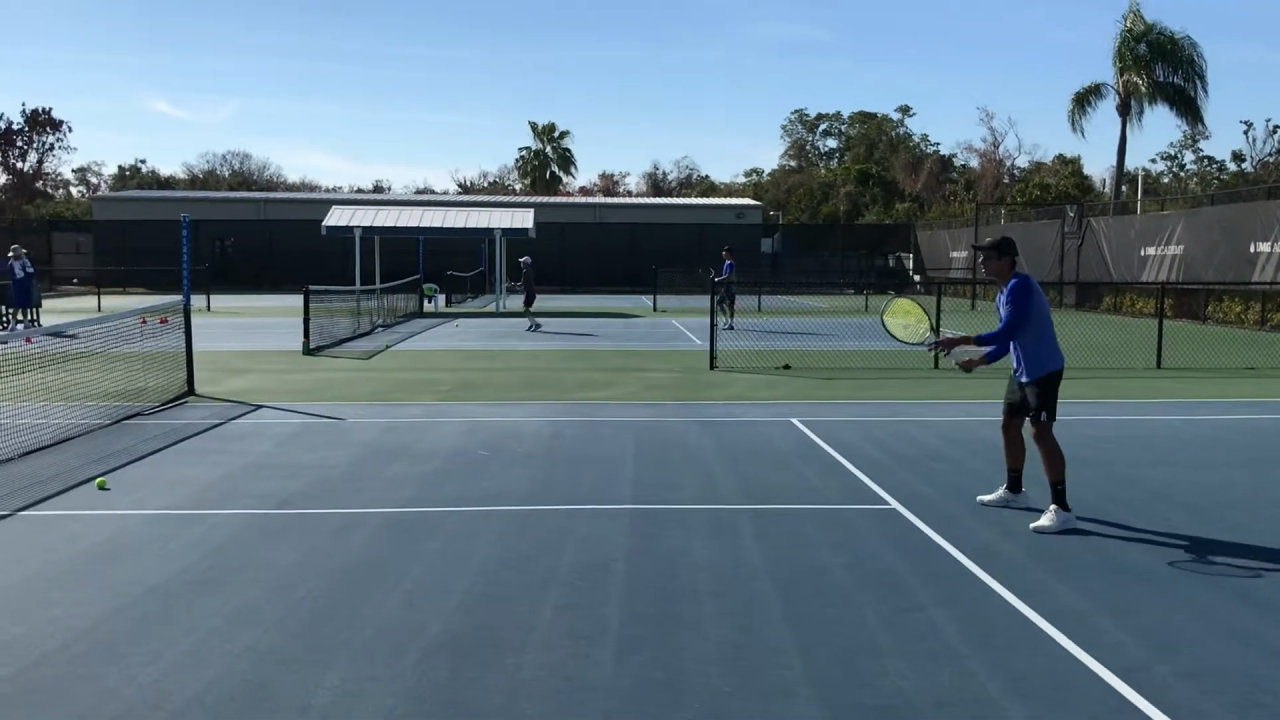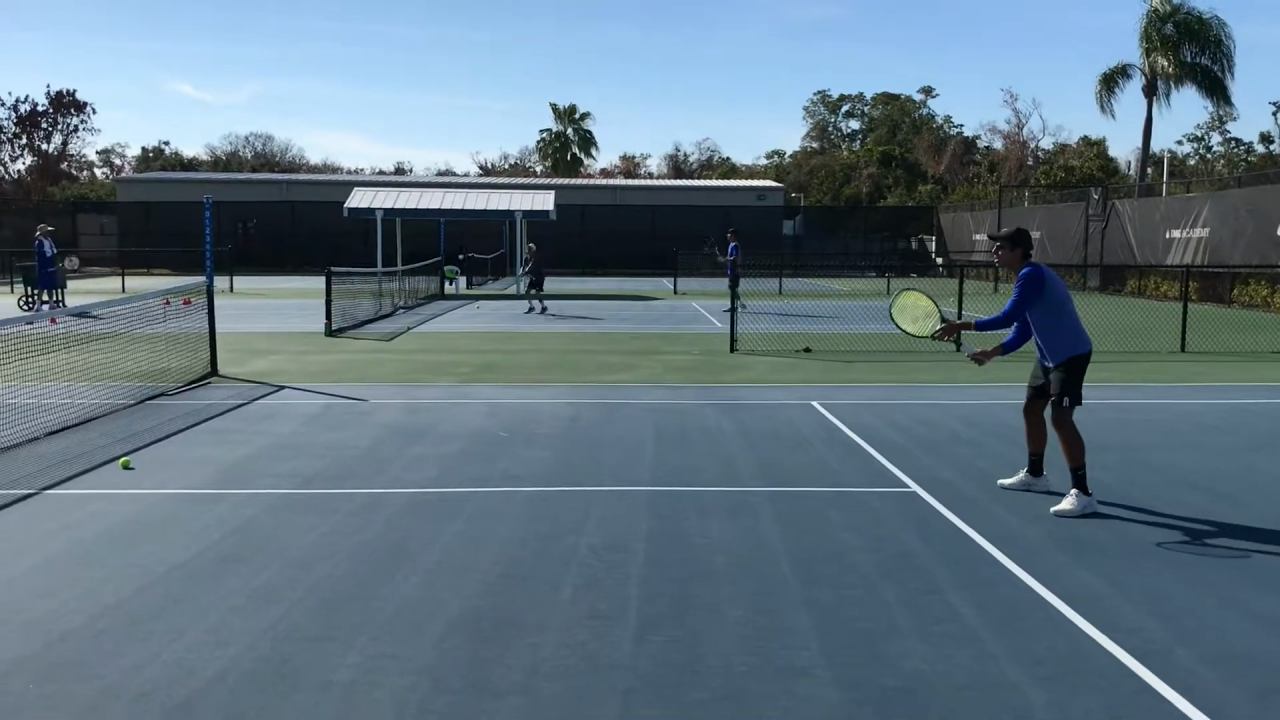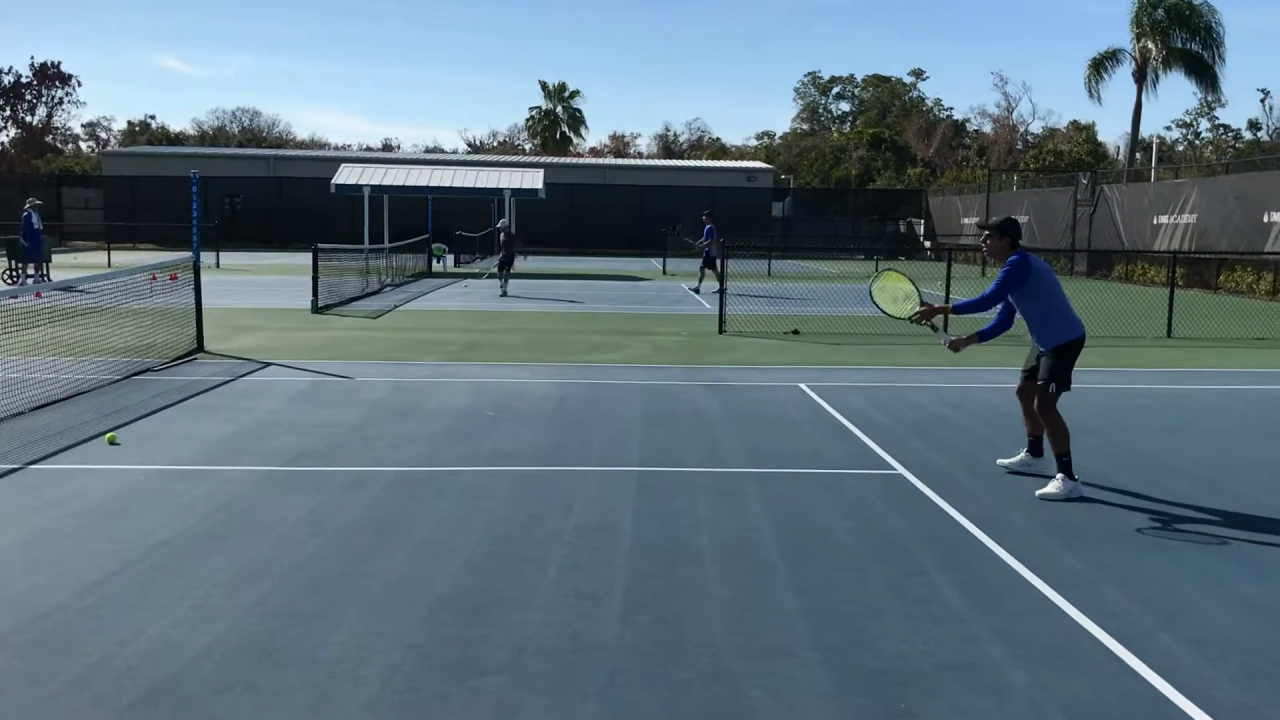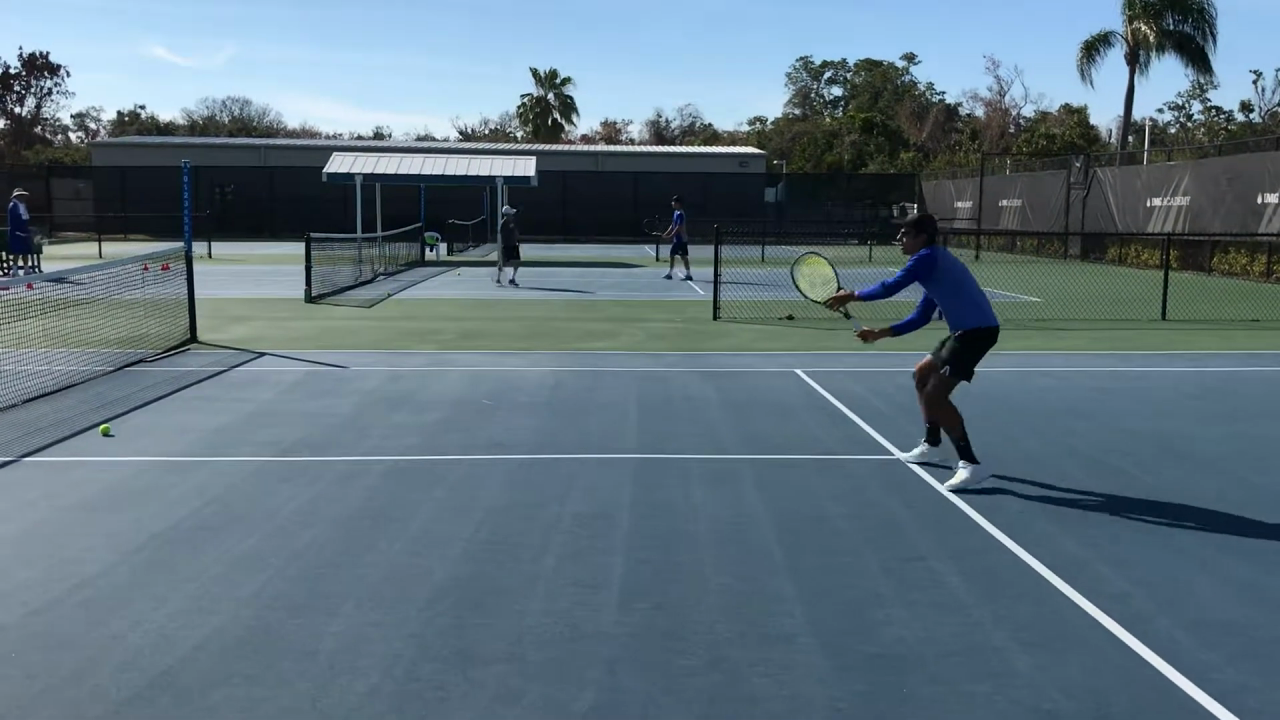
dt=0.7s
person 1, frame 1
left shoulder: (1020, 286)
right shoulder: (1004, 292)
left elbow: (1007, 332)
left wrist: (962, 341)
right wrist: (979, 361)
left hip: (1044, 371)
right hip: (1022, 370)
left knee: (1041, 432)
right knee: (1010, 425)
left ankle: (1061, 508)
right ankle: (1014, 490)
person 1, frame 2
left shoulder: (1032, 275)
right shoulder: (1024, 278)
left elbow: (1006, 318)
right elbow: (1021, 332)
left wrist: (961, 326)
right wrist: (992, 352)
left hip: (1071, 355)
right hip: (1049, 356)
left knee: (1061, 418)
right knee: (1031, 409)
left ankle: (1082, 493)
right ankle: (1034, 474)
person 1, frame 3
left shoulder: (1019, 263)
right shoulder: (1014, 267)
left elbow: (987, 300)
right elbow: (1003, 321)
left wrist: (941, 310)
right wrist: (968, 340)
left hip: (1063, 341)
right hip: (1046, 341)
left knee: (1044, 405)
right knee: (1025, 392)
left ankle: (1068, 478)
right ankle: (1034, 455)
person 1, frame 4
left shoulder: (929, 256)
right shoulder: (932, 265)
left elbow: (892, 286)
right elbow: (920, 318)
left wrist: (849, 295)
right wrist: (881, 332)
left hip: (977, 331)
right hip: (970, 331)
left knee: (933, 395)
right knee: (922, 373)
left ankle: (971, 466)
right ankle: (932, 444)
